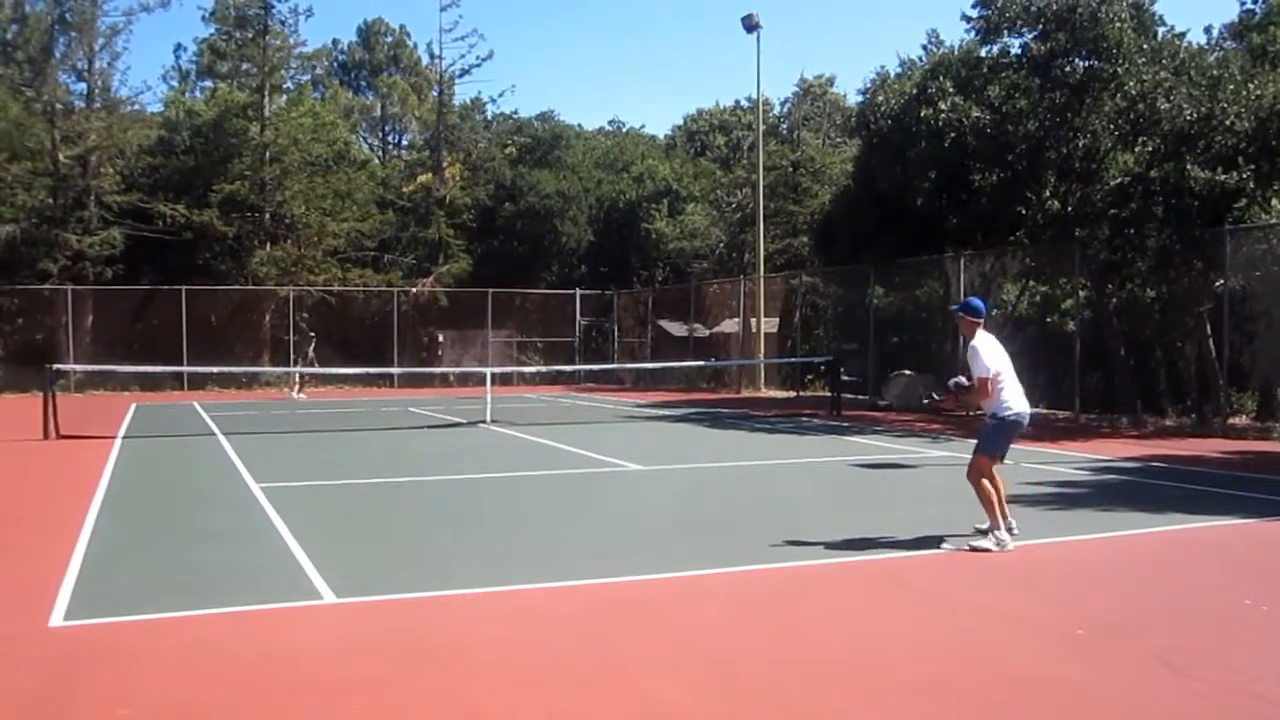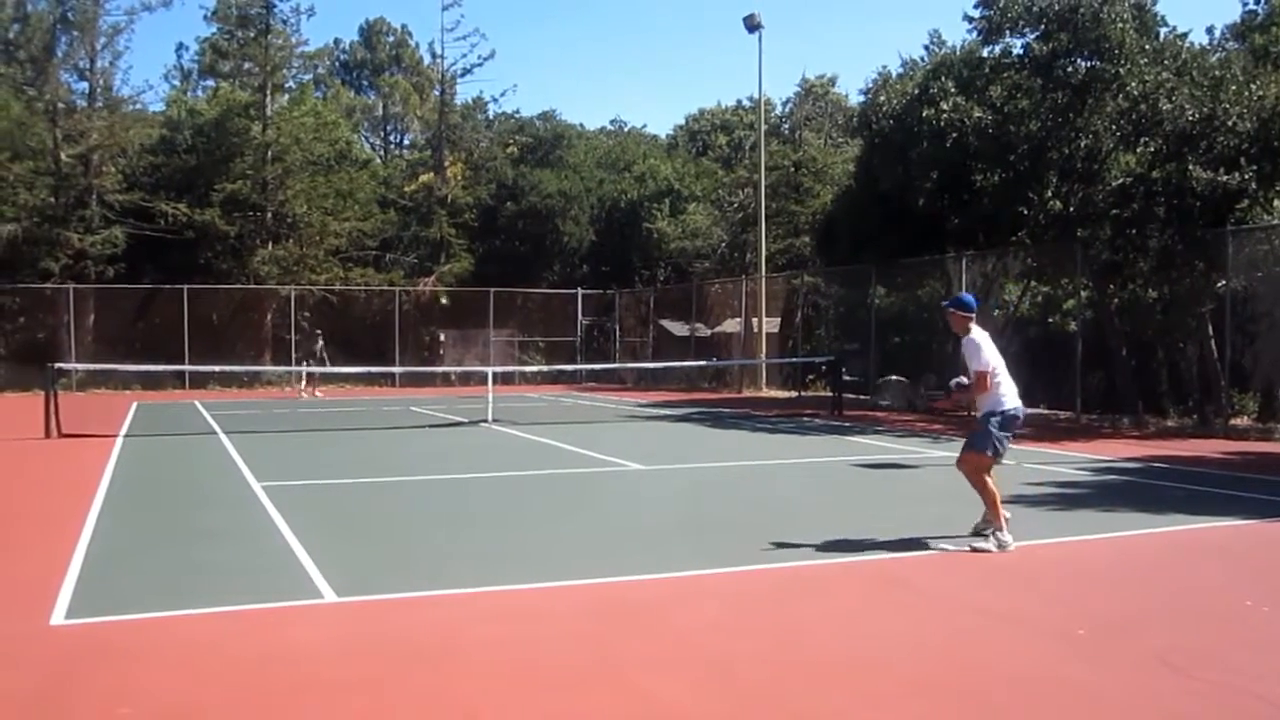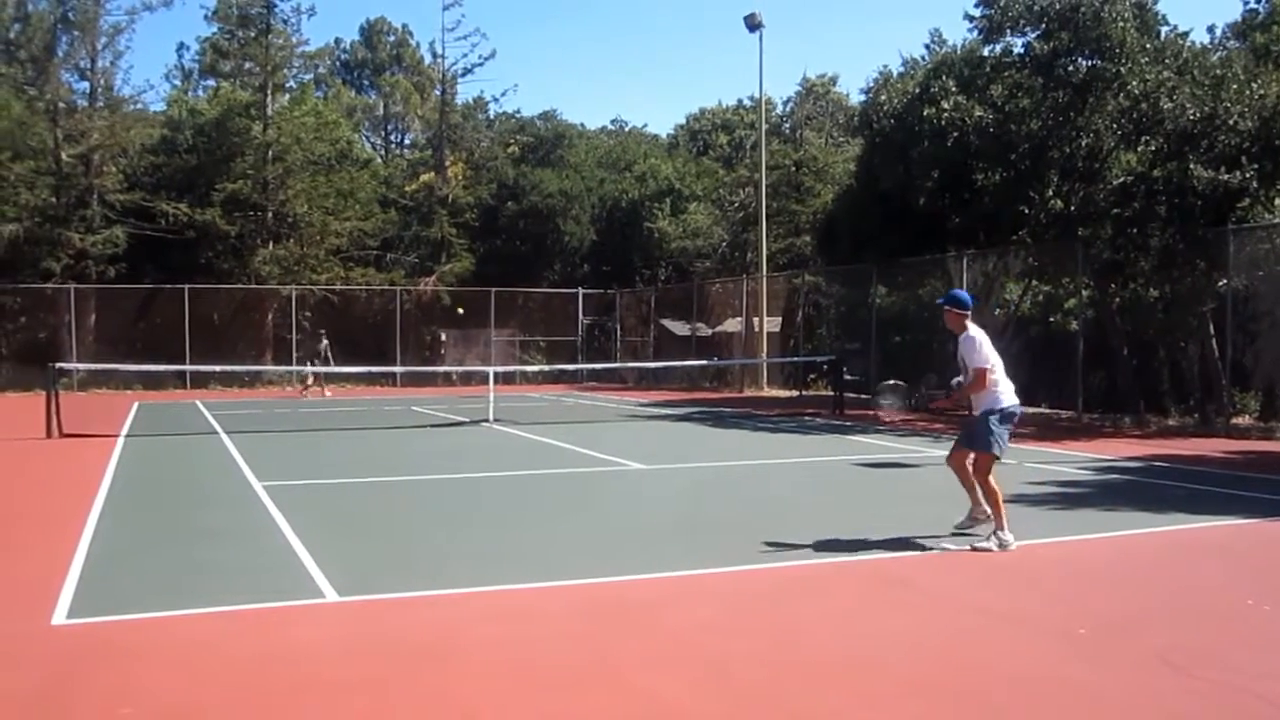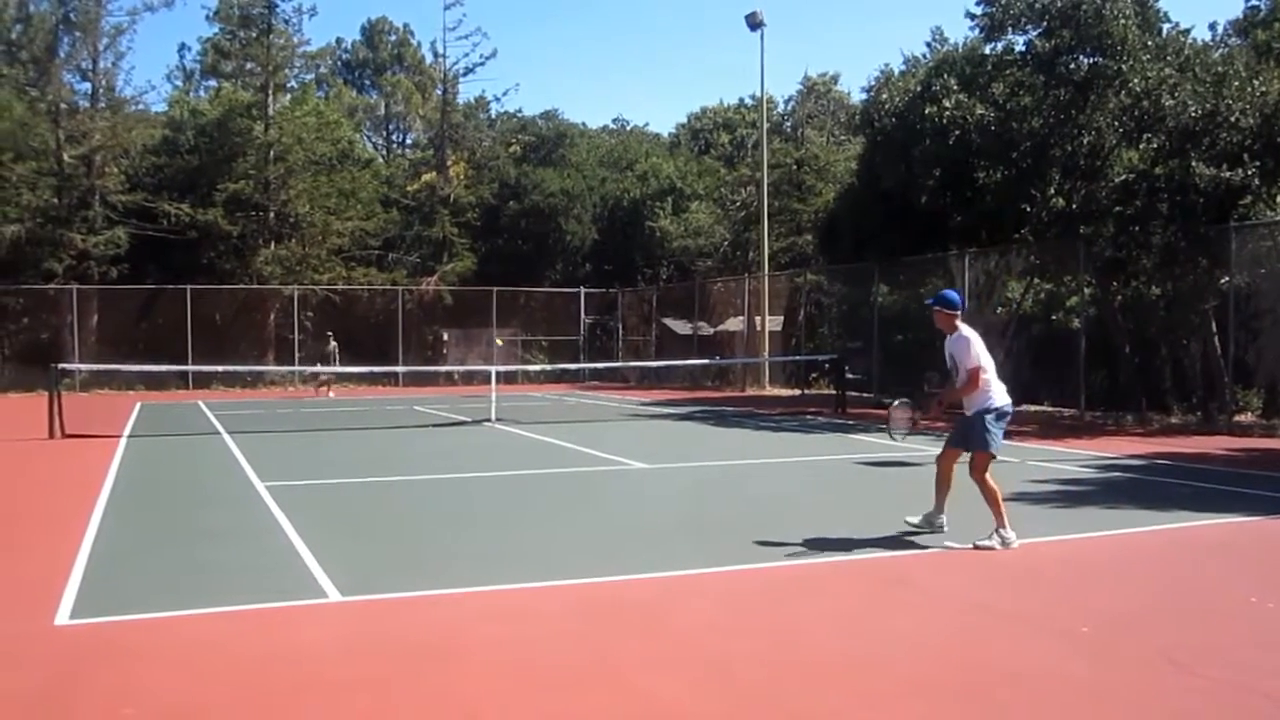
dt=0.1s
person 1, frame 1
left shoulder: (977, 347)
right shoulder: (986, 342)
left elbow: (984, 392)
left wrist: (960, 399)
right wrist: (967, 392)
left hip: (1007, 414)
right hip: (1007, 413)
left knee: (977, 472)
right knee: (982, 469)
left ankle: (1002, 534)
right ankle: (1000, 518)
person 1, frame 2
left shoulder: (974, 341)
right shoulder: (974, 338)
left elbow: (982, 386)
left wrist: (954, 396)
right wrist: (961, 389)
left hip: (1002, 410)
right hip: (995, 410)
left knee: (979, 470)
right knee: (966, 463)
left ankle: (1002, 535)
right ankle: (995, 515)
person 1, frame 3
left shoulder: (975, 338)
right shoulder: (964, 339)
left elbow: (981, 381)
left wrist: (951, 397)
right wrist: (955, 394)
left hip: (1001, 408)
right hip: (983, 410)
left knee: (982, 470)
right knee: (955, 459)
left ankle: (1003, 535)
right ankle: (980, 508)
person 1, frame 4
left shoulder: (967, 338)
right shoulder: (951, 340)
left elbow: (974, 382)
left wrist: (943, 400)
right wrist: (944, 400)
left hip: (992, 408)
right hip: (975, 410)
left knee: (978, 470)
right knee: (944, 460)
left ankle: (1005, 533)
right ankle: (937, 516)
